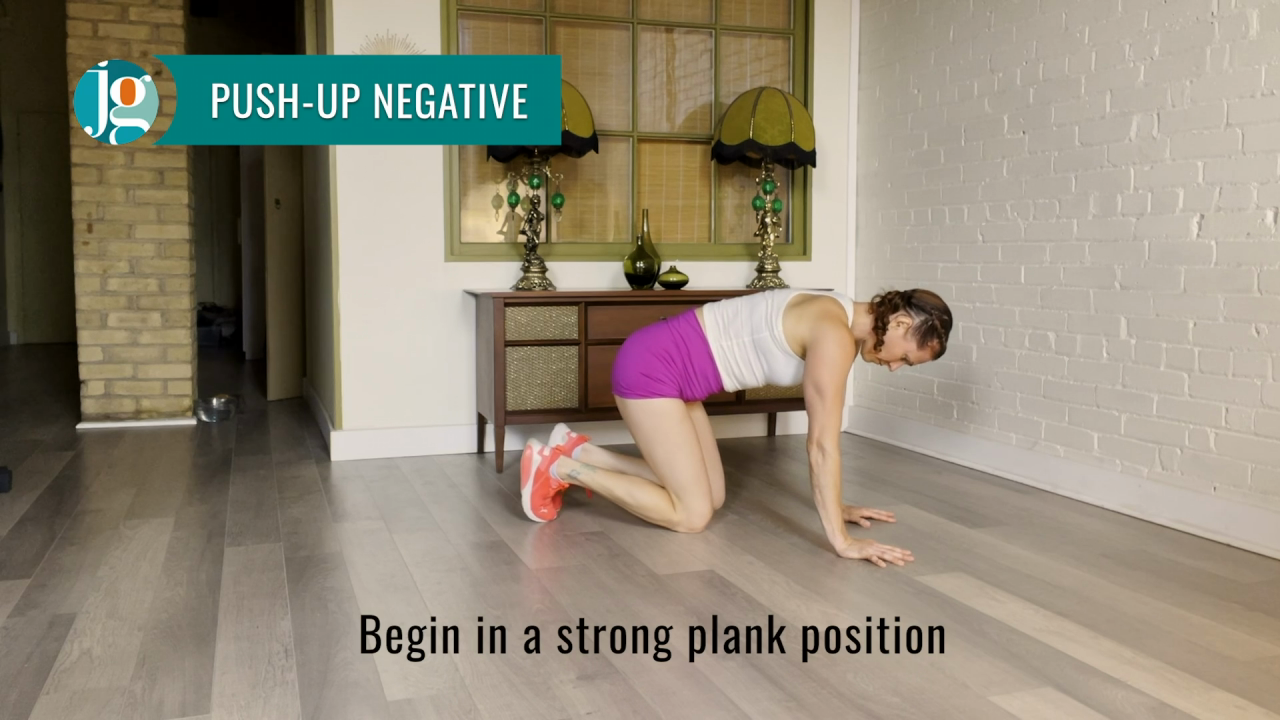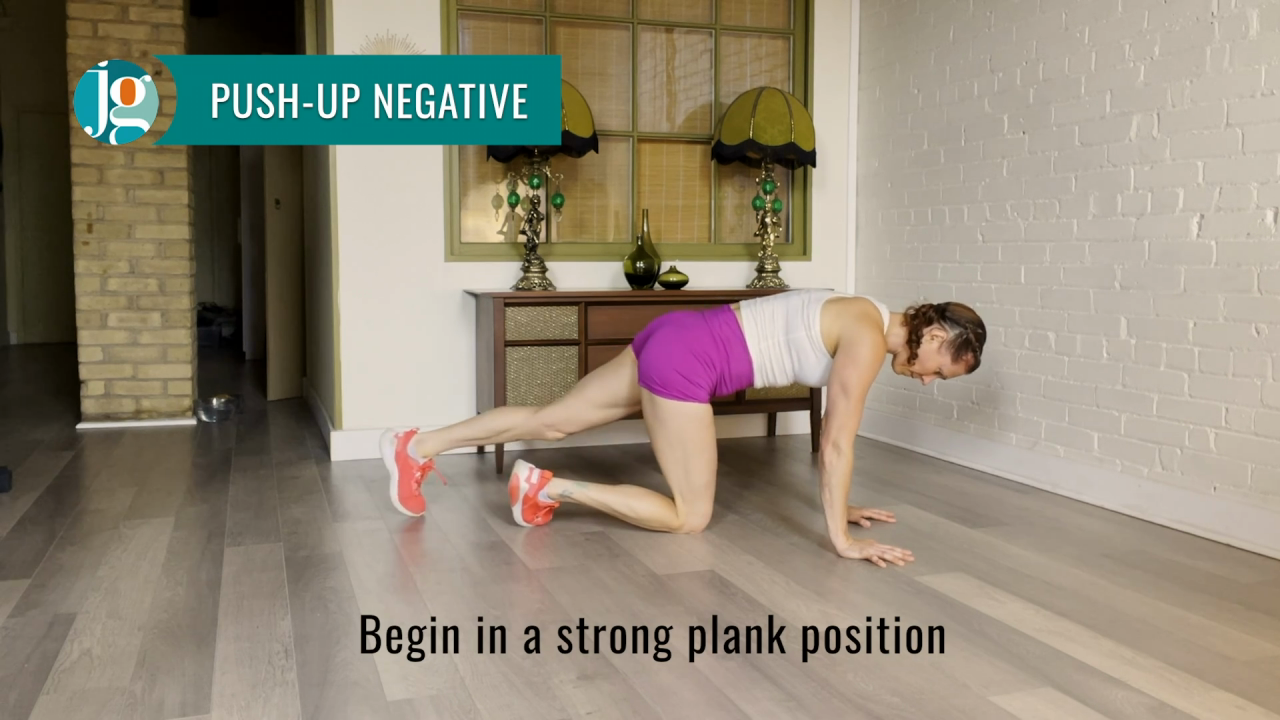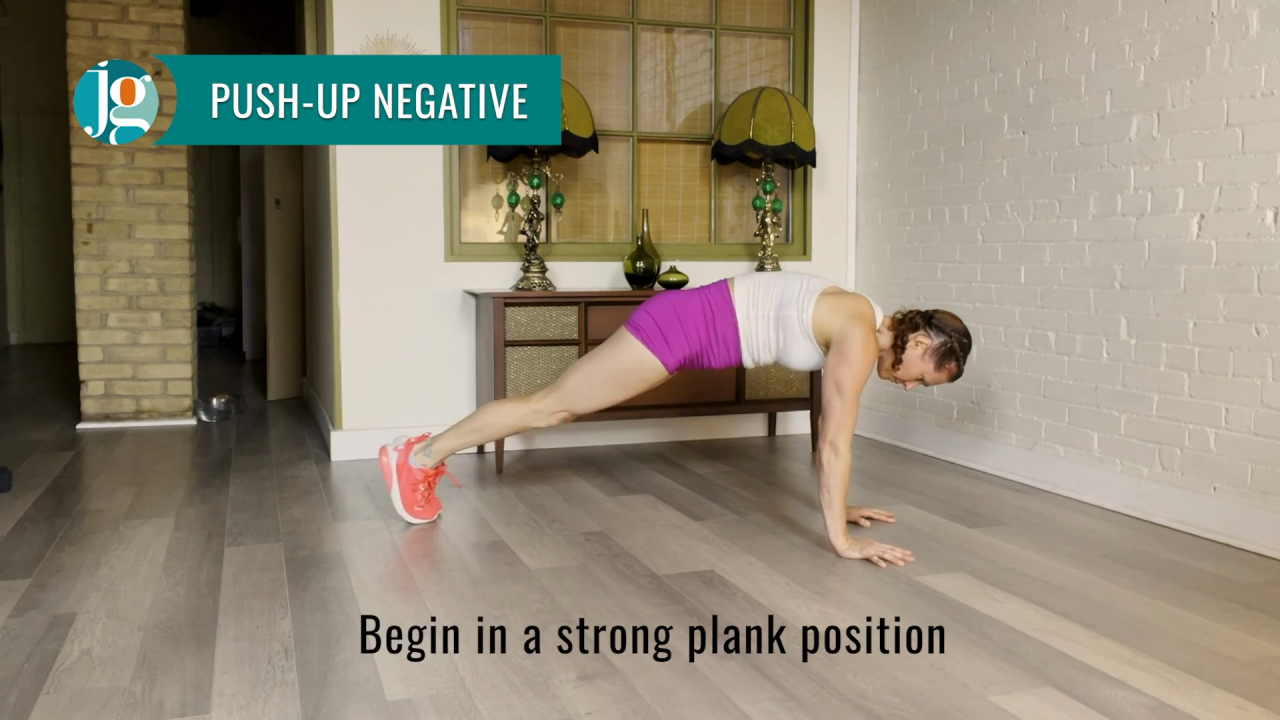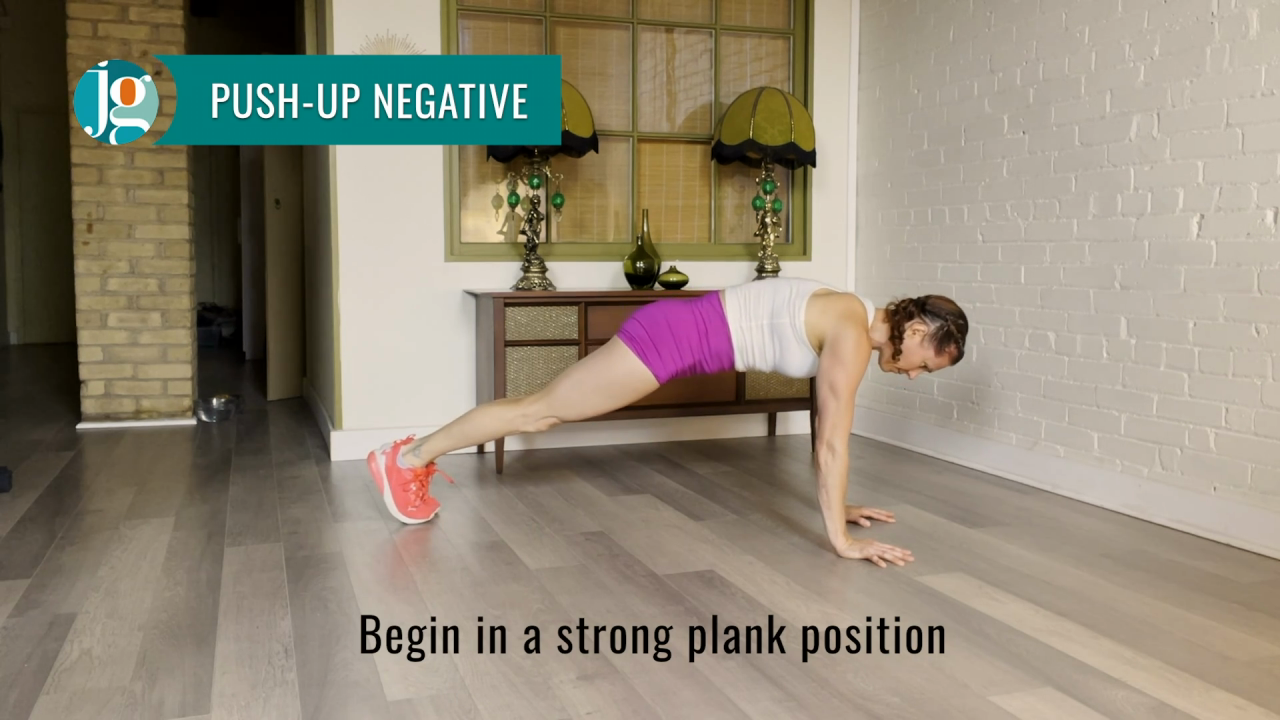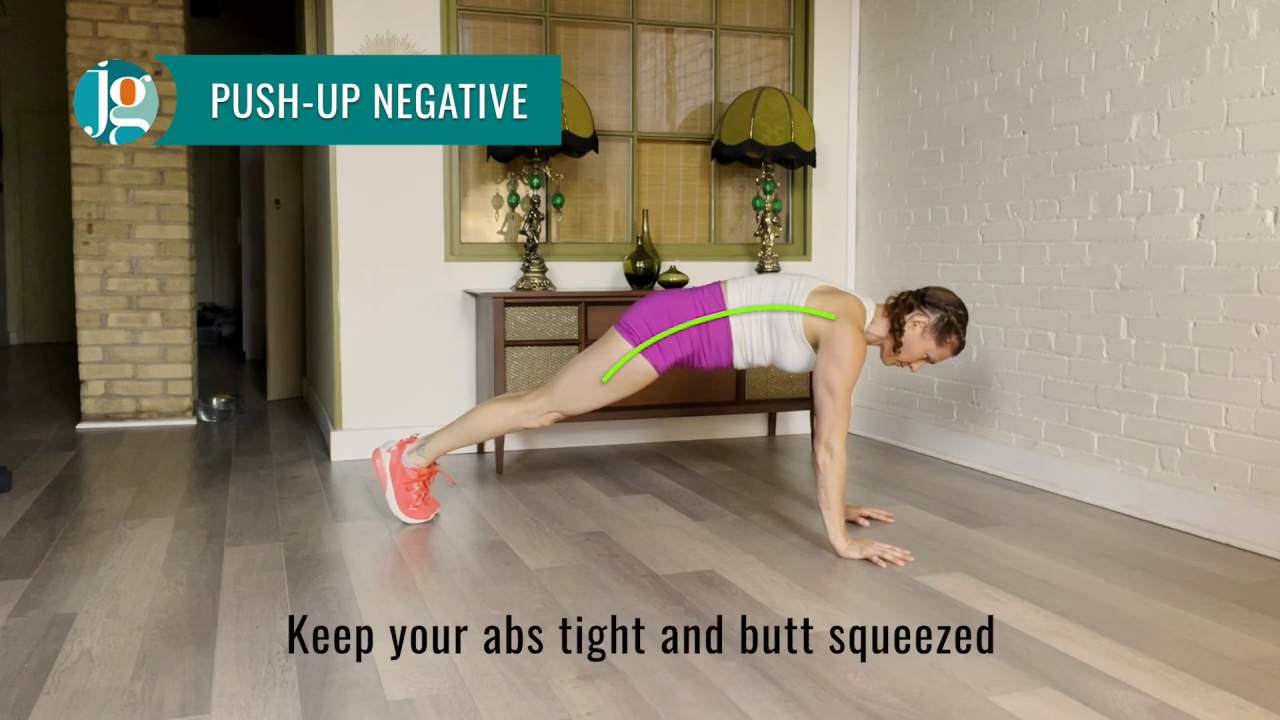
dt=1s
person 1, frame 1
left shoulder: (842, 326)
right shoulder: (835, 334)
left elbow: (827, 433)
right elbow: (822, 444)
left wrist: (836, 506)
right wrist: (841, 540)
left hip: (665, 366)
right hip: (649, 368)
left knee: (710, 496)
right knee: (692, 515)
left ankle: (579, 451)
right ankle: (558, 468)
person 1, frame 2
left shoulder: (859, 324)
right shoulder: (870, 337)
left elbow: (833, 433)
right elbow: (837, 443)
left wrist: (840, 506)
right wrist: (841, 538)
left hip: (673, 340)
right hip: (685, 361)
left knee: (550, 421)
right knee: (690, 517)
left ankle: (415, 447)
right ankle: (548, 488)
person 1, frame 3
left shoulder: (858, 325)
right shoulder: (861, 335)
left elbow: (829, 430)
right elbow: (834, 441)
left wrist: (839, 505)
right wrist: (840, 539)
left hip: (683, 323)
right hip: (678, 327)
left knee: (559, 407)
right knee: (549, 406)
left ankle: (429, 452)
right ankle: (417, 458)
person 1, frame 4
left shoulder: (850, 324)
right shoulder: (853, 333)
left elbow: (826, 431)
right elbow: (832, 441)
left wrist: (838, 505)
right wrist: (840, 538)
left hip: (683, 335)
right hip: (674, 335)
left knee: (547, 409)
right knee: (541, 410)
left ankle: (419, 453)
right ankle: (407, 457)
person 1, frame 5
left shoulder: (851, 319)
right shoulder: (849, 331)
left elbow: (826, 430)
right elbow: (830, 440)
left wrist: (837, 505)
right wrist: (840, 538)
left hip: (680, 324)
right hip: (671, 326)
left knee: (550, 405)
right knee: (544, 404)
left ankle: (423, 452)
right ankle: (412, 457)
